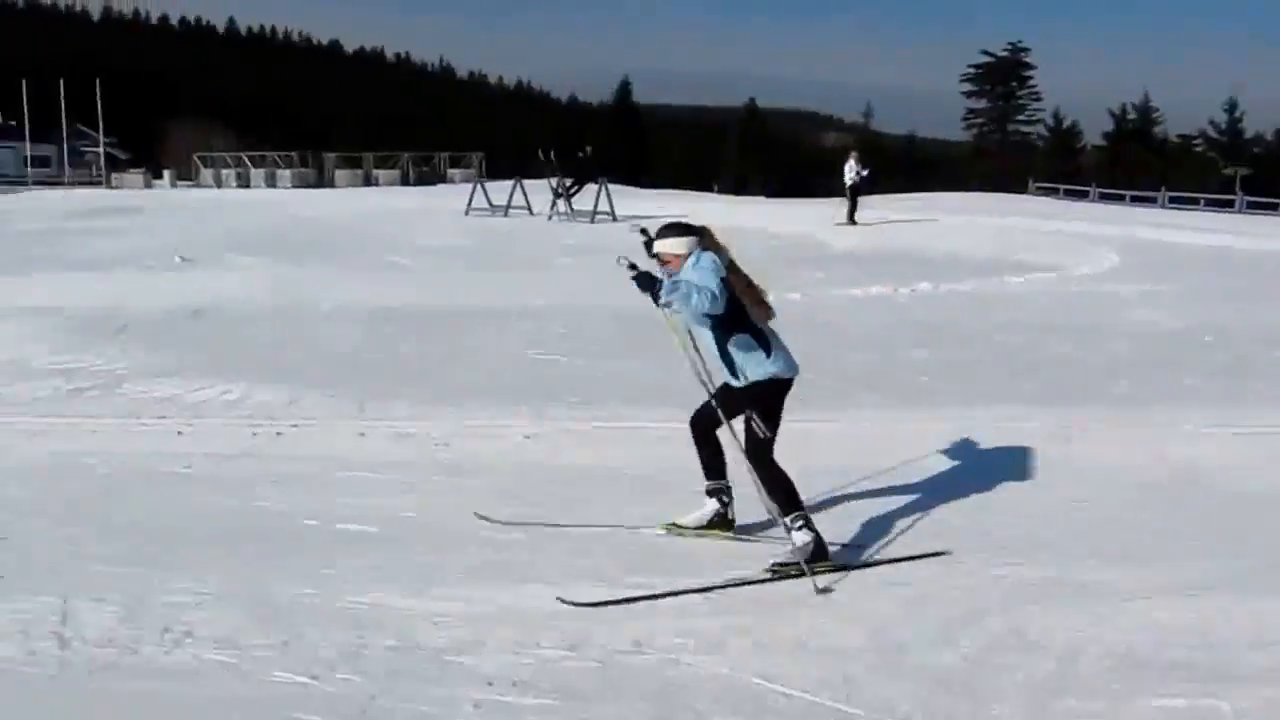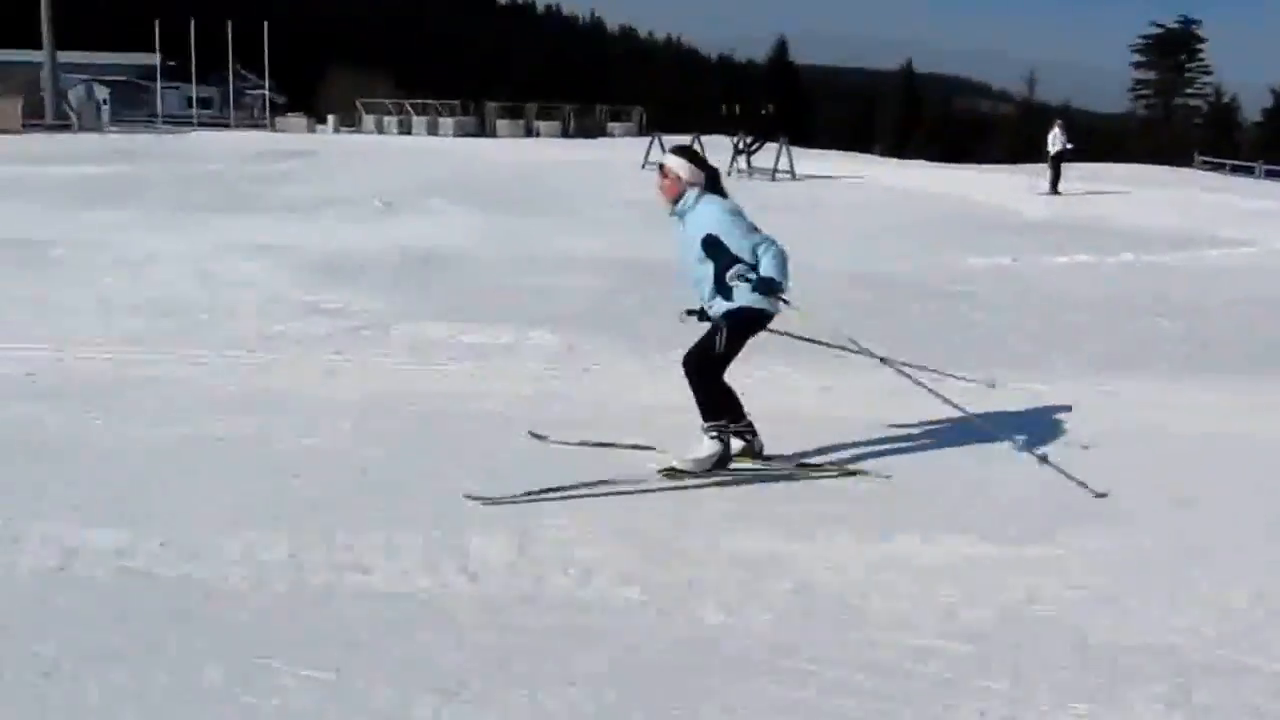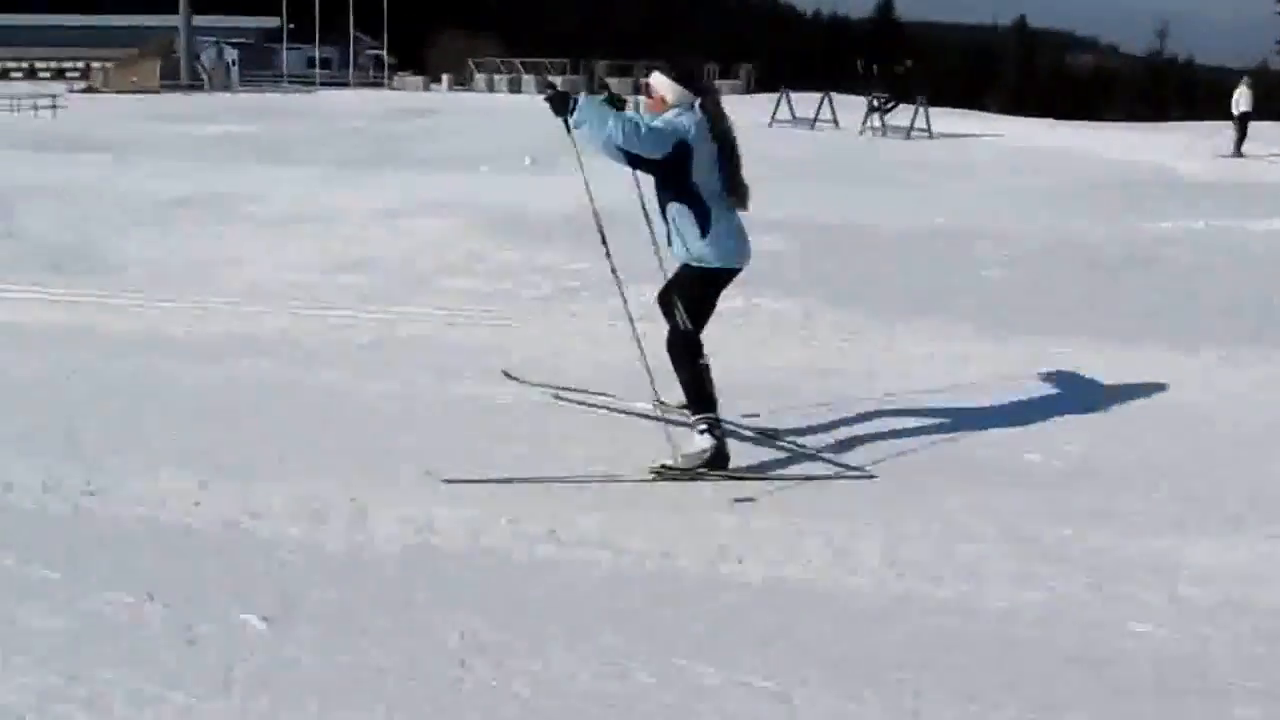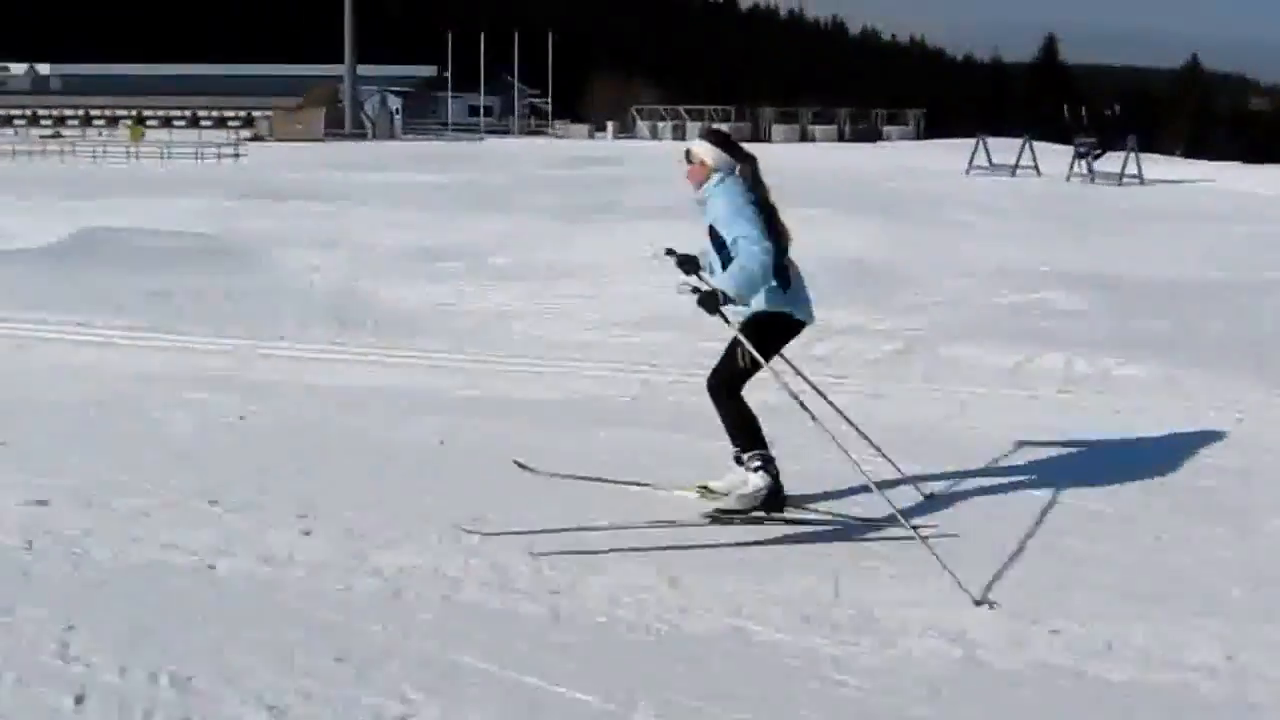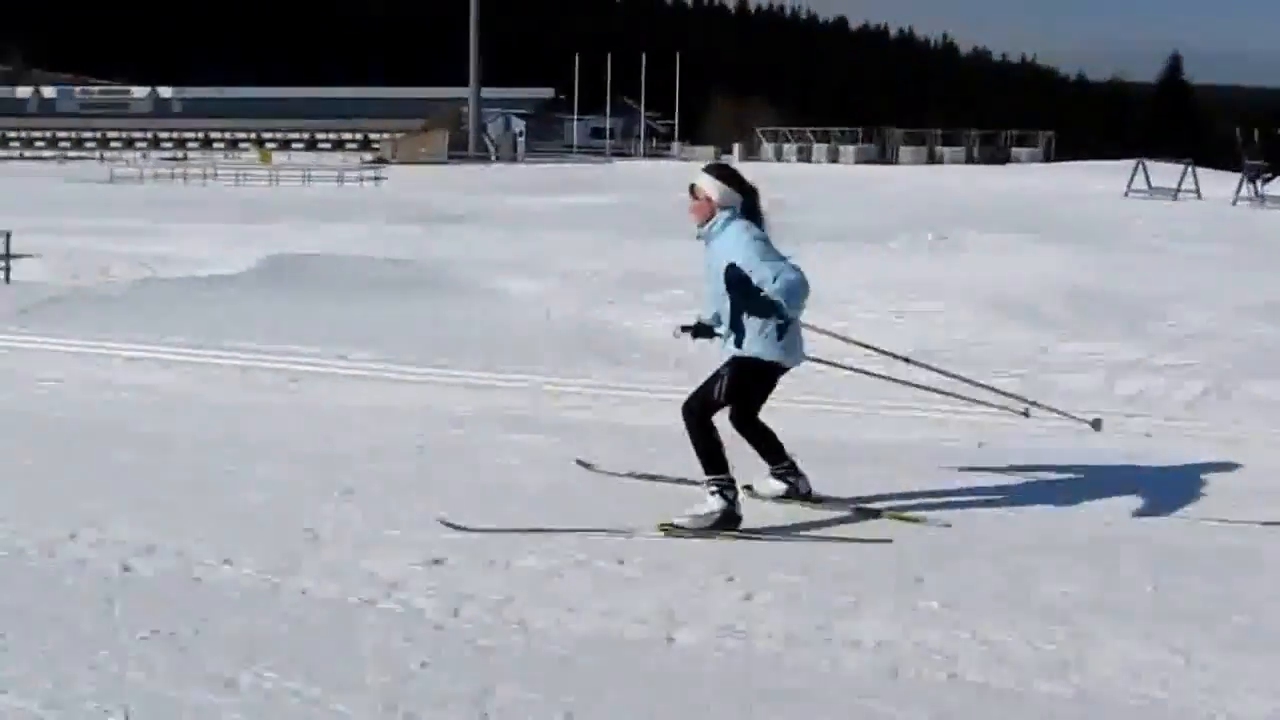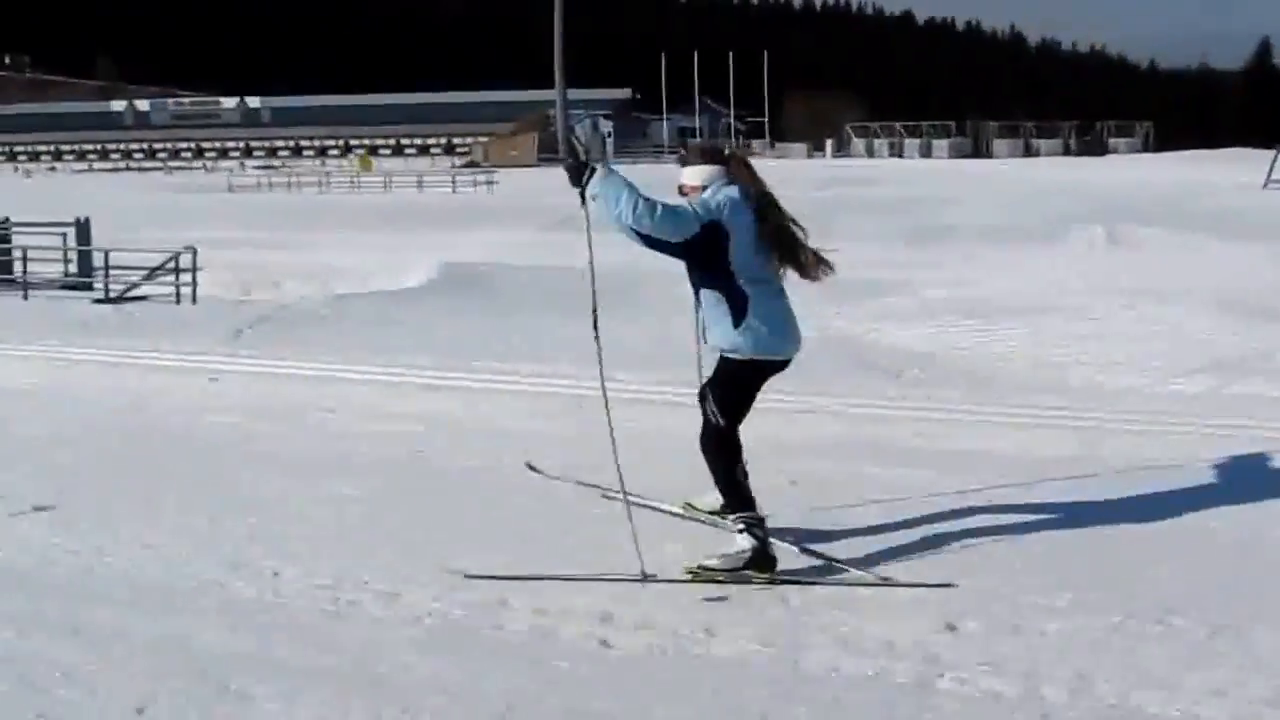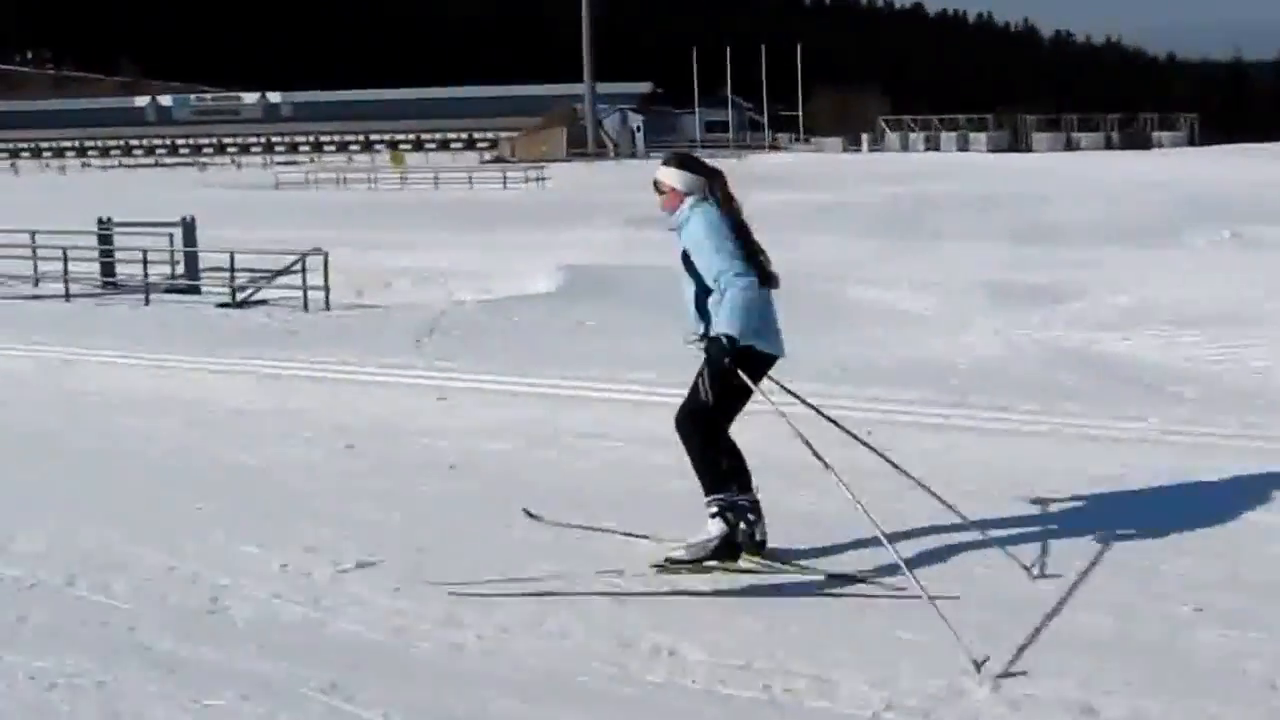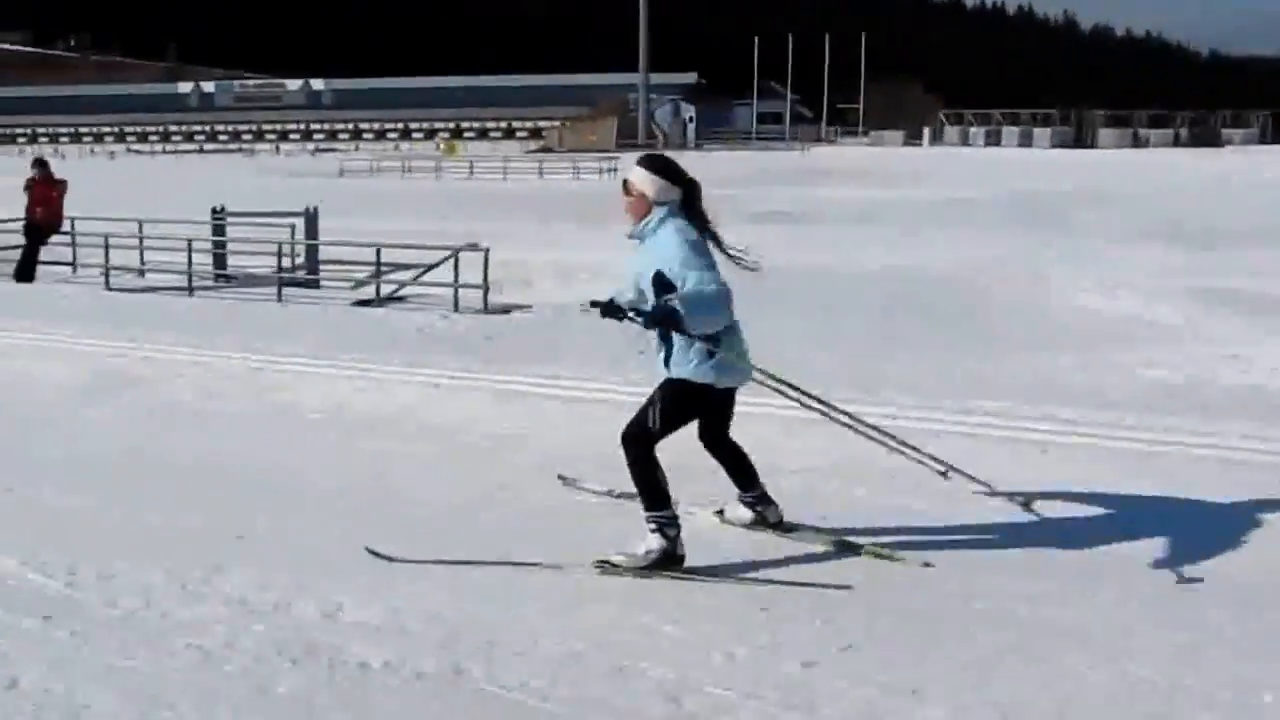
dt=0.5s
person 1, frame 1
left shoulder: (704, 266)
right shoulder: (703, 267)
left elbow: (710, 301)
left wrist: (663, 288)
left hip: (765, 373)
right hip: (745, 373)
left knee: (758, 454)
right knee: (701, 424)
left ankle: (807, 538)
right ankle: (719, 506)
person 1, frame 2
left shoulder: (715, 213)
right shoulder: (691, 214)
left elbow: (768, 250)
left wrist: (771, 281)
right wrist: (710, 305)
left hip: (748, 306)
right hip: (729, 307)
left knee: (696, 363)
right knee: (709, 373)
left ankle: (717, 444)
right ankle: (745, 438)
person 1, frame 3
left shoulder: (679, 129)
right shoulder: (696, 126)
left elbow: (630, 137)
left wrist: (574, 107)
right wrist: (620, 107)
left hip: (708, 254)
right hip: (721, 249)
left knee: (680, 342)
right knee: (669, 301)
left ankle: (709, 441)
right ankle: (698, 392)
person 1, frame 4
left shoulder: (728, 197)
right shoulder: (730, 192)
left elbow: (757, 253)
left wrist: (724, 292)
right wrist: (702, 265)
left hip: (774, 308)
right hip: (770, 309)
left knee: (721, 385)
right knee: (725, 385)
left ankle: (765, 480)
right ankle: (754, 468)
person 1, frame 5
left shoulder: (743, 238)
right shoulder: (724, 235)
left elbow: (792, 281)
left wrist: (773, 303)
right wrist: (711, 325)
left hip: (762, 349)
right hip: (767, 346)
left knee: (696, 410)
right knee: (743, 416)
left ankle: (723, 502)
right ankle: (790, 478)
person 1, frame 6
left shoulder: (713, 209)
right shoulder: (742, 203)
left elbow: (651, 219)
left wrist: (595, 179)
left hip: (748, 342)
right hip: (775, 336)
left knee: (715, 437)
right knee: (715, 400)
left ankle: (754, 543)
right ankle: (734, 496)
person 1, frame 7
left shoulder: (703, 223)
right shoulder: (701, 221)
left elbow: (742, 281)
left wrist: (731, 333)
left hip: (740, 342)
right hip: (742, 342)
left knee: (691, 421)
right knee: (711, 428)
left ankle: (723, 522)
right ankle: (747, 522)
person 1, frame 8
left shoulder: (676, 239)
right shoulder: (658, 235)
left elbow: (710, 297)
left wrist: (673, 313)
right wrist: (623, 303)
left hip: (699, 368)
right hip: (714, 362)
left knee: (636, 439)
right knee: (714, 436)
left ankle: (664, 541)
right ankle: (758, 505)
